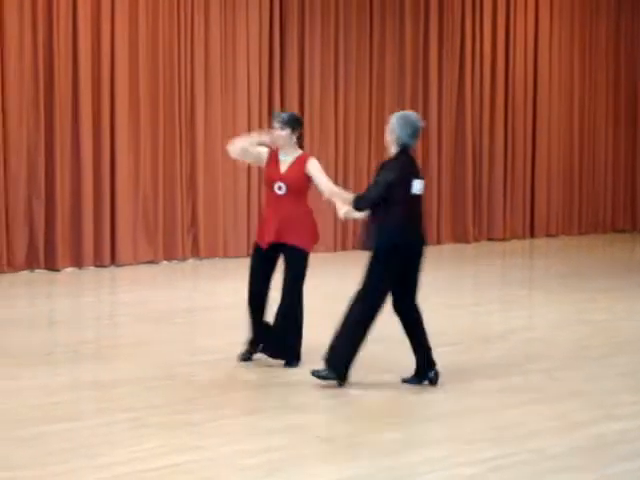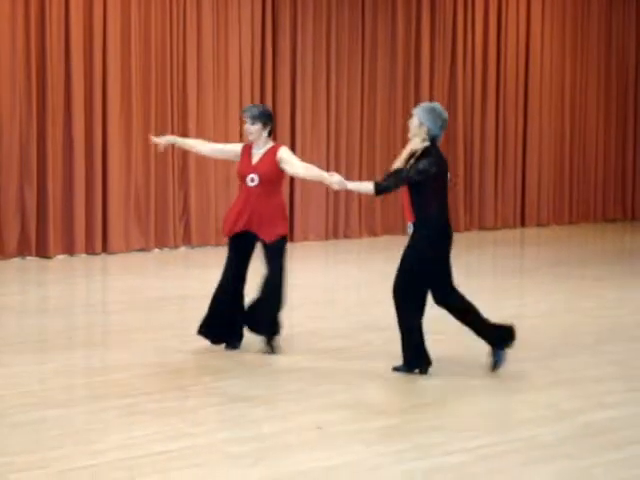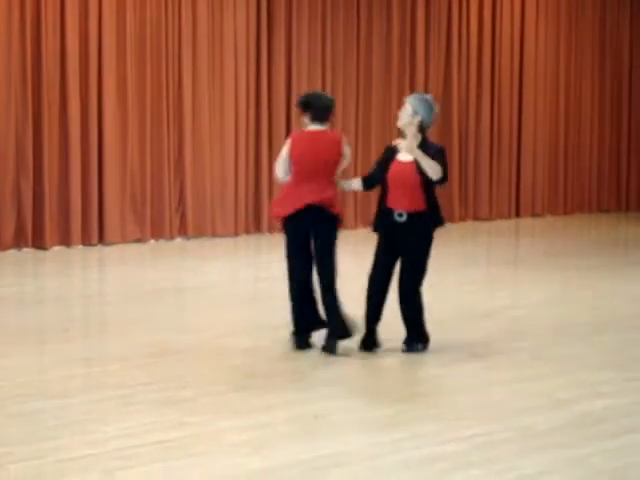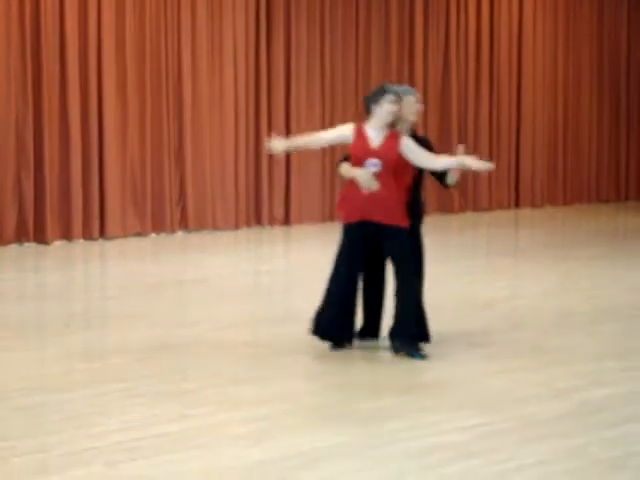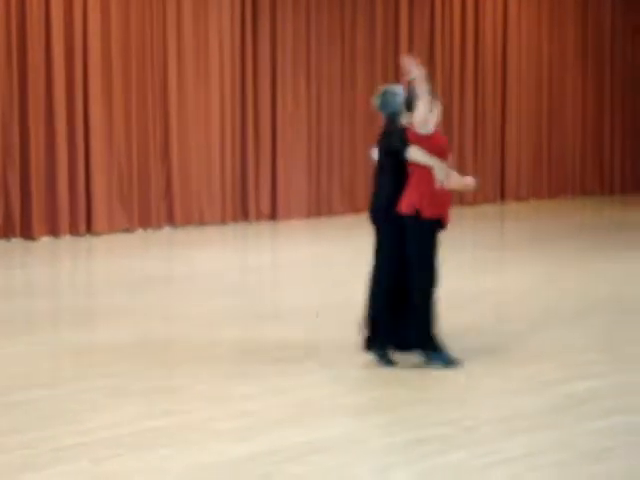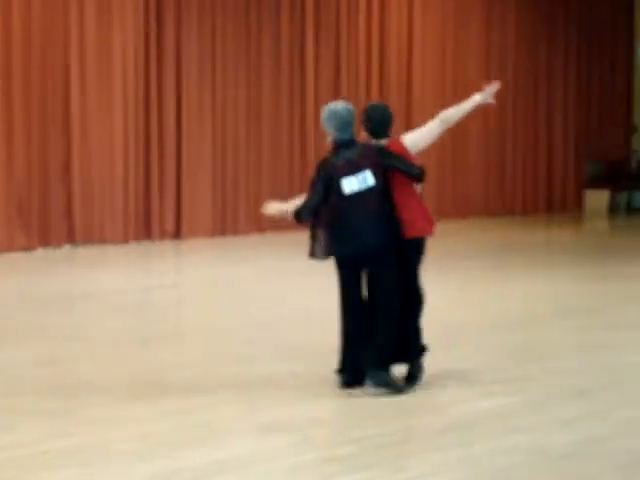
dt=0.5s
person 1, frame 1
left shoulder: (393, 166)
right shoulder: (408, 165)
left elbow: (365, 202)
left wrist: (344, 206)
right wrist: (352, 208)
left hip: (392, 244)
right hip: (410, 243)
left knee: (365, 302)
right knee: (406, 304)
left ankle: (337, 367)
right ankle: (426, 368)
person 1, frame 2
left shoulder: (433, 160)
right shoulder: (421, 157)
left elbow: (394, 180)
right elbow: (383, 186)
left wrist: (407, 151)
right wrist: (347, 184)
left hip: (432, 235)
right hip: (424, 234)
left knee: (444, 292)
right knee: (406, 291)
left ankle: (497, 337)
right ankle: (416, 359)
person 1, frame 3
left shoulder: (432, 150)
right shoulder: (390, 150)
left elbow: (439, 176)
right elbow: (371, 180)
left wrist: (416, 152)
right wrist: (338, 183)
left hip: (418, 224)
right hip: (390, 222)
left knee: (408, 283)
right knee: (378, 279)
left ankle: (417, 337)
right ankle: (369, 334)
person 1, frame 4
left shoulder: (421, 145)
left elbow: (447, 180)
right elbow: (345, 166)
left wrist: (457, 166)
right wrist: (357, 173)
left hip: (407, 215)
left knee: (414, 272)
right knee: (373, 269)
right ankle: (369, 329)
person 1, frame 5
left shoulder: (390, 133)
right shoulder: (395, 131)
left elbow: (409, 176)
right elbow: (400, 146)
right wrist: (435, 162)
left hip: (393, 210)
right hip: (390, 210)
left knee: (401, 268)
right knee: (388, 268)
left ankle: (399, 335)
right ankle: (379, 337)
person 1, frame 6
left shoulder: (326, 167)
right shoulder: (374, 153)
left elbow: (308, 213)
right elbow: (416, 173)
left wrist: (289, 212)
right wrist: (412, 181)
left hip: (347, 244)
right hip: (380, 240)
left knee: (352, 303)
right knee: (387, 301)
left ankle: (353, 371)
right ankle: (377, 366)
person 2, frame 1
left shoulder: (308, 163)
right shoulder: (265, 155)
left elbow: (328, 187)
right elbow: (233, 151)
left wrist: (341, 201)
right wrist: (256, 139)
left hip: (296, 232)
right hip: (268, 230)
left knee: (292, 293)
right knee: (257, 288)
left ankle: (289, 351)
right ankle: (259, 339)
person 2, frame 2
left shoulder: (280, 153)
right shoulder: (240, 151)
left elbow: (300, 168)
right elbow: (204, 147)
left wrist: (326, 177)
right wrist: (174, 140)
left hip: (272, 224)
right hip: (242, 222)
left knee: (275, 279)
right knee: (232, 278)
left ankle: (266, 329)
right ankle: (230, 333)
person 2, frame 3
left shoulder: (293, 140)
right shoulder: (339, 140)
left elbow: (281, 174)
left hip: (296, 208)
right hip: (325, 208)
left knee: (299, 271)
right knee: (326, 269)
left ankle: (304, 332)
right ankle: (333, 332)
person 2, frame 4
left shoulder: (400, 141)
right shoulder: (352, 131)
left elbow: (430, 161)
right elbow: (319, 139)
left wrist: (464, 161)
right wrist: (287, 144)
left hip: (391, 214)
right hip: (357, 212)
left knee: (406, 272)
right knee: (346, 270)
left ankle: (404, 338)
right ankle: (339, 332)
person 2, frame 5
left shoulder: (429, 137)
right shoulder: (422, 127)
left elbow: (439, 174)
right elbow: (424, 103)
left wrist: (460, 180)
left hip: (426, 212)
right hip: (420, 211)
left knee: (421, 276)
right knee: (423, 276)
right ankle: (428, 345)
person 2, frame 6
right shoulder: (404, 146)
right elbow: (443, 121)
left wrist: (289, 206)
right wrist: (479, 98)
right hip: (414, 231)
right knee: (409, 292)
right ankle: (410, 355)
